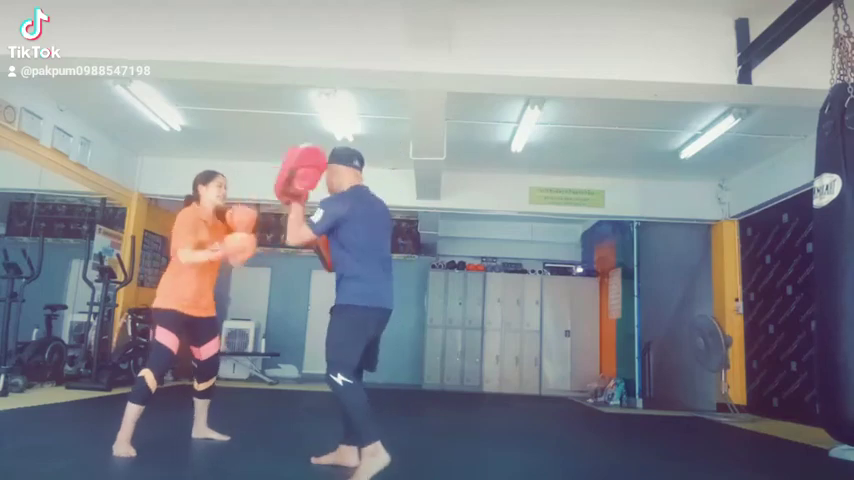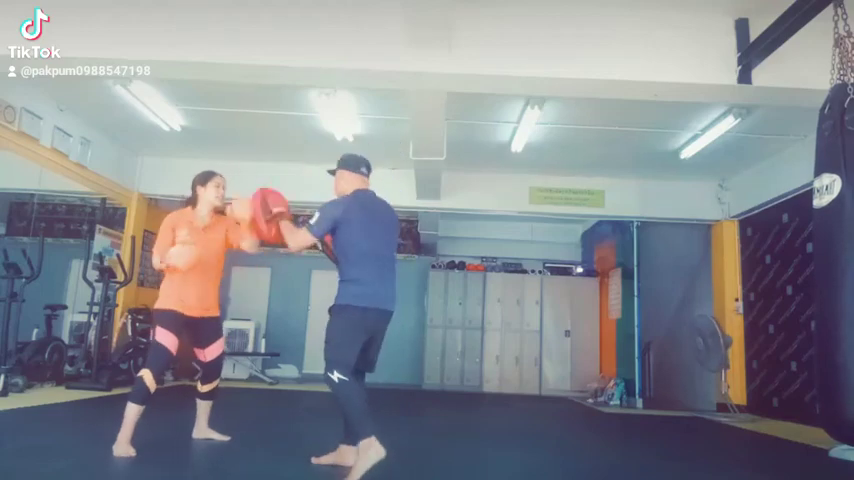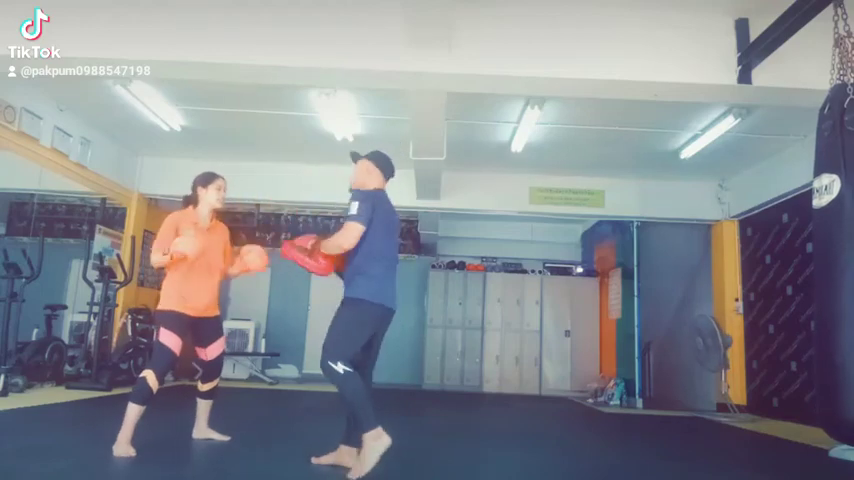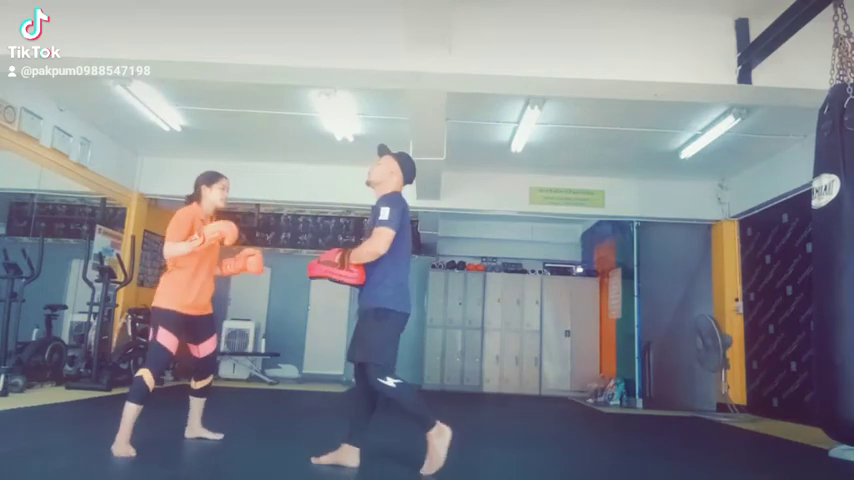
dt=0.2s
person 1, frame 1
left shoulder: (338, 204)
right shoulder: (379, 207)
left elbow: (295, 236)
left wrist: (297, 199)
right wrist: (325, 241)
left hip: (355, 302)
right hip: (381, 303)
left knee: (339, 374)
right knee: (350, 374)
left ankle: (373, 449)
right ankle: (349, 448)
person 1, frame 2
left shoulder: (339, 207)
right shoulder: (388, 211)
left elbow: (299, 242)
left wrist: (281, 219)
left hip: (355, 302)
right hip: (383, 305)
left knee: (337, 372)
right knee: (352, 374)
left ankle: (367, 443)
right ankle: (348, 446)
person 1, frame 3
left shoulder: (365, 197)
right shoulder: (388, 208)
left elbow: (348, 240)
left wrist: (317, 247)
right wrist: (333, 256)
left hip: (364, 298)
right hip: (382, 301)
left knee: (334, 363)
right knee: (356, 373)
left ankle: (372, 434)
right ankle: (349, 448)
person 1, frame 4
left shoulder: (389, 202)
right shoulder: (391, 205)
left elbow: (377, 246)
left wrist: (345, 256)
right wrist: (352, 262)
left hip: (384, 306)
right hip: (377, 306)
left knee: (381, 377)
right knee: (366, 376)
left ankle: (435, 430)
right ankle: (349, 448)
person 2, frame 1
left shoulder: (217, 223)
right shoulder: (188, 216)
right elbow: (188, 256)
right wrist: (225, 249)
left hip: (203, 309)
right hip: (173, 304)
left knee: (210, 366)
right knee: (159, 364)
left ankle: (201, 427)
right ankle: (123, 438)
person 2, frame 2
left shoulder: (225, 225)
right shoulder: (175, 220)
left elbow: (251, 246)
right elbow: (156, 261)
left wrist: (244, 223)
right wrist: (170, 259)
left hip: (207, 310)
right hip: (173, 305)
left knee: (213, 368)
right knee: (157, 365)
left ankle: (202, 427)
right ankle: (124, 438)
person 2, frame 3
left shoulder: (220, 229)
right shoulder: (177, 219)
left elbow: (227, 268)
right elbow: (155, 259)
left wrist: (246, 263)
right wrist: (172, 252)
left hip: (208, 309)
right hip: (176, 305)
left knee: (213, 367)
right knee: (160, 364)
left ankle: (201, 427)
right ankle: (123, 438)
person 2, frame 4
left shoulder: (213, 224)
right shoulder: (186, 215)
right elbow: (169, 252)
left wrist: (239, 264)
right wrist: (203, 238)
left hip: (200, 307)
right hip: (172, 303)
left knee: (207, 364)
right knee: (156, 363)
left ankle: (194, 425)
right ankle: (122, 438)
